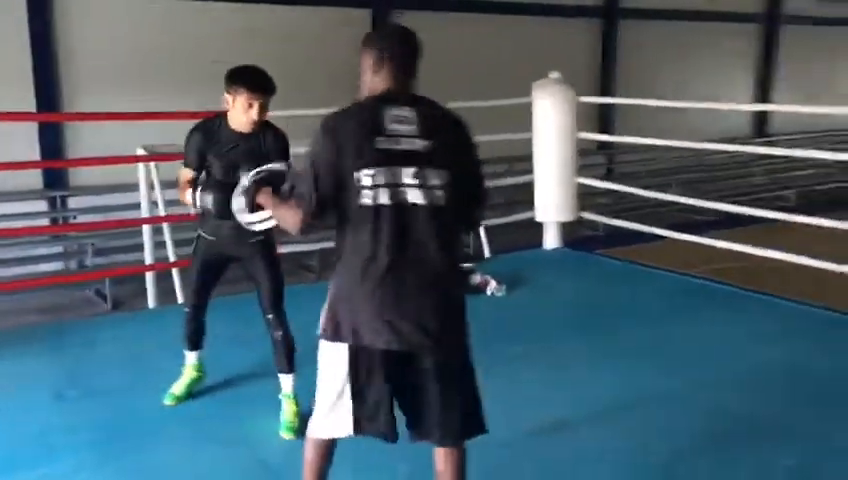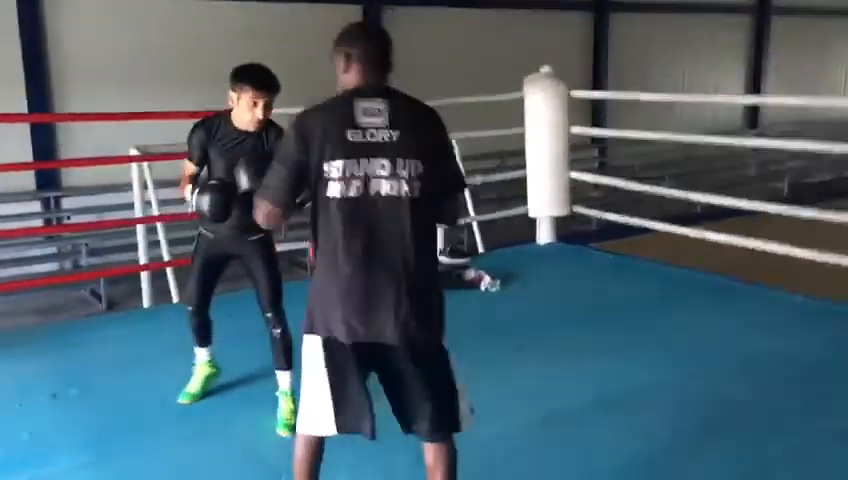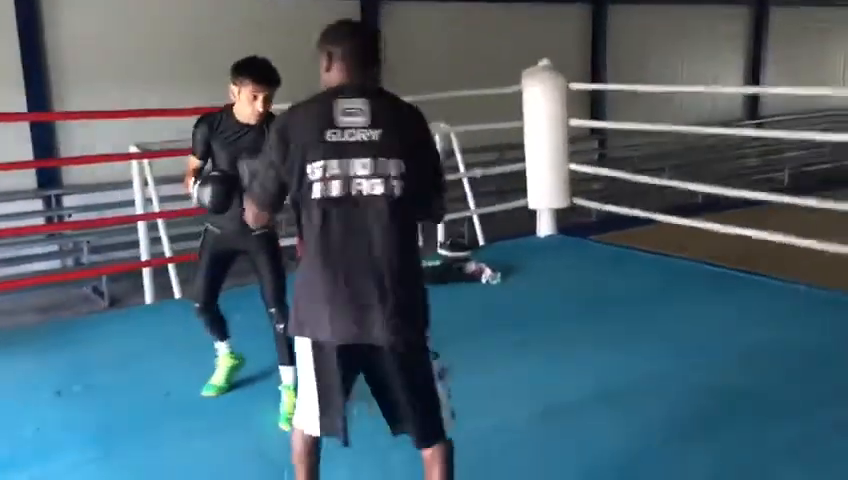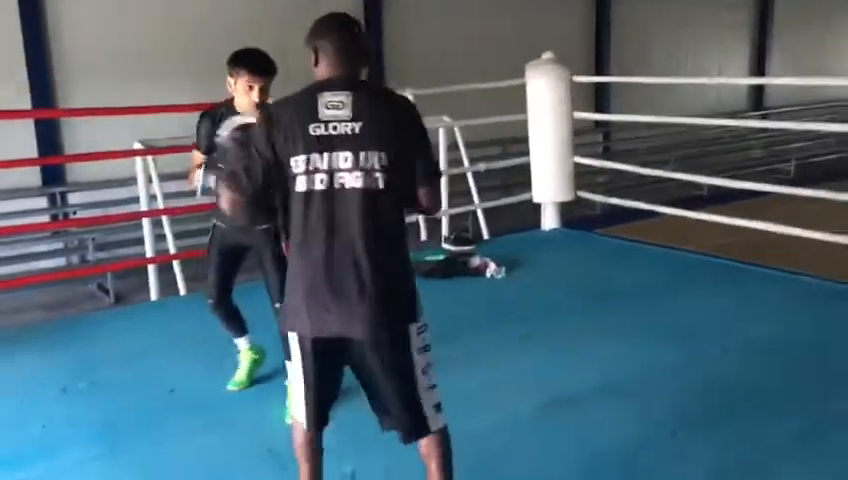
dt=0.1s
person 1, frame 1
left shoulder: (340, 127)
right shoulder: (451, 128)
left elbow: (295, 219)
right elbow: (471, 218)
left wrist: (266, 198)
left hip: (360, 305)
right hip: (434, 306)
left knee: (326, 420)
right knee: (448, 428)
person 1, frame 2
left shoulder: (312, 123)
right shoulder: (425, 121)
left elbow: (267, 215)
right elbow: (450, 211)
left hip: (335, 301)
right hip: (410, 301)
left knee: (313, 417)
right knee: (435, 423)
person 1, frame 3
left shoulder: (293, 125)
right shoulder: (407, 119)
left elbow: (256, 217)
right elbow: (434, 210)
left hip: (321, 303)
right hip: (395, 302)
left knee: (309, 416)
right knee: (431, 422)
person 1, frame 4
left shoulder: (279, 117)
right shoulder: (396, 110)
right elbow: (428, 200)
left hip: (311, 295)
right hip: (383, 296)
left knee: (306, 411)
right knee: (424, 413)
person 2, frame 1
left shoulder: (274, 139)
right shoulder: (203, 134)
right elbow: (185, 183)
right wrist: (195, 195)
left hip: (256, 237)
right hip: (212, 236)
left knee: (274, 315)
right knee: (192, 307)
left ankle: (289, 399)
right ankle: (192, 371)
person 2, frame 2
left shoulder: (275, 137)
right shoulder: (205, 131)
right elbow: (188, 176)
right wrist: (195, 192)
left hip: (255, 236)
right hip: (213, 233)
left knee: (273, 314)
right knee: (195, 304)
left ankle: (286, 396)
right ankle: (205, 367)
person 2, frame 3
right shoulder: (209, 126)
right elbow: (192, 173)
right wrist: (203, 185)
left hip: (260, 232)
right hip: (220, 229)
left knee: (277, 309)
right knee: (202, 300)
left ankle: (290, 391)
right ankle: (226, 359)
person 2, frame 4
right shoulder: (212, 120)
right elbow: (196, 168)
right wrist: (207, 175)
left hip: (266, 224)
right hip: (227, 224)
left knee: (281, 301)
right knee: (217, 297)
right ankle: (249, 353)
